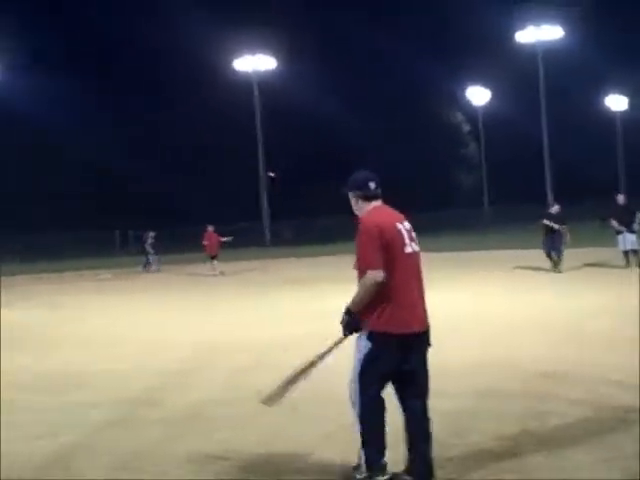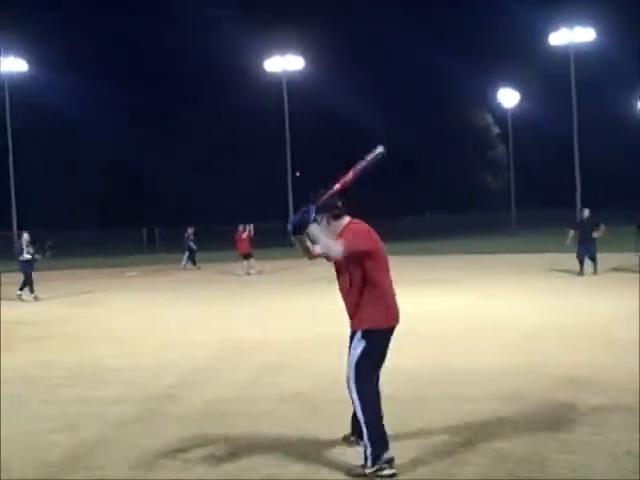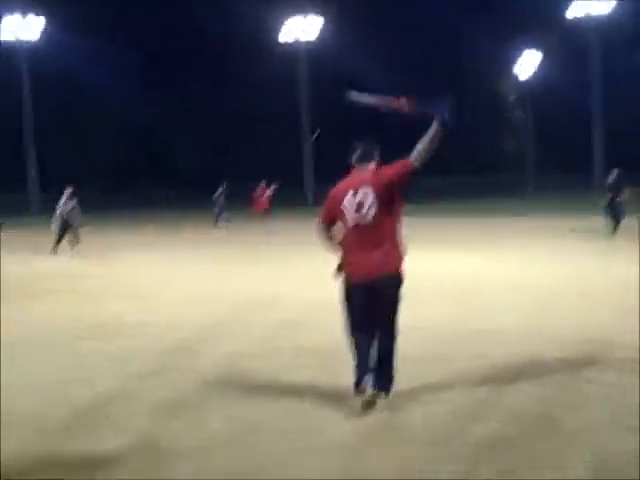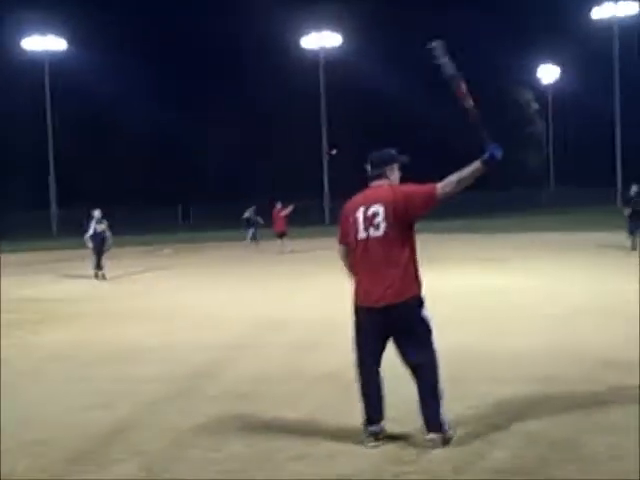
dt=0.7s
person 1, frame 1
left shoulder: (370, 224)
right shoulder: (397, 219)
left elbow: (375, 277)
left wrist: (352, 310)
right wrist: (359, 306)
left hip: (385, 324)
right hip: (416, 321)
left knee: (364, 390)
right knee: (414, 395)
person 1, frame 2
left shoulder: (356, 232)
right shoulder: (346, 235)
left elbow: (338, 251)
right elbow: (313, 252)
left wrist: (311, 226)
right wrist: (300, 234)
left hip: (373, 320)
right hip: (372, 318)
left knee: (361, 383)
right knee: (362, 378)
right ankle: (361, 432)
person 1, frame 3
left shoulder: (336, 193)
right shoulder: (384, 179)
left elbow: (326, 231)
right elbow: (417, 159)
right wrist: (437, 124)
left hip: (355, 275)
right hip: (387, 272)
left knee: (361, 331)
right knee: (385, 330)
left ankle: (366, 380)
right ankle: (380, 384)
person 1, frame 4
left shoulder: (351, 206)
right shoulder: (400, 196)
left elbow: (345, 252)
right elbow: (445, 188)
right wrist: (483, 162)
left hip: (367, 300)
right hip: (403, 297)
left knee: (368, 363)
right knee: (422, 360)
left ankle: (373, 427)
right ankle: (435, 427)
